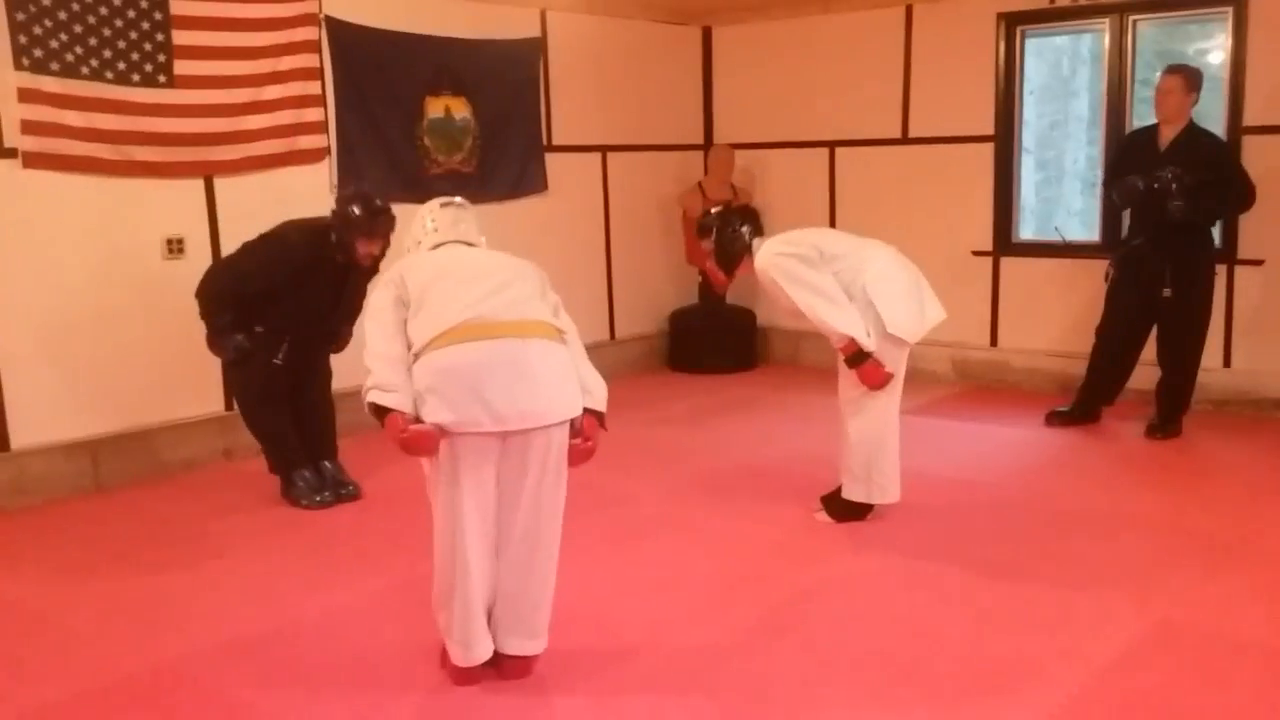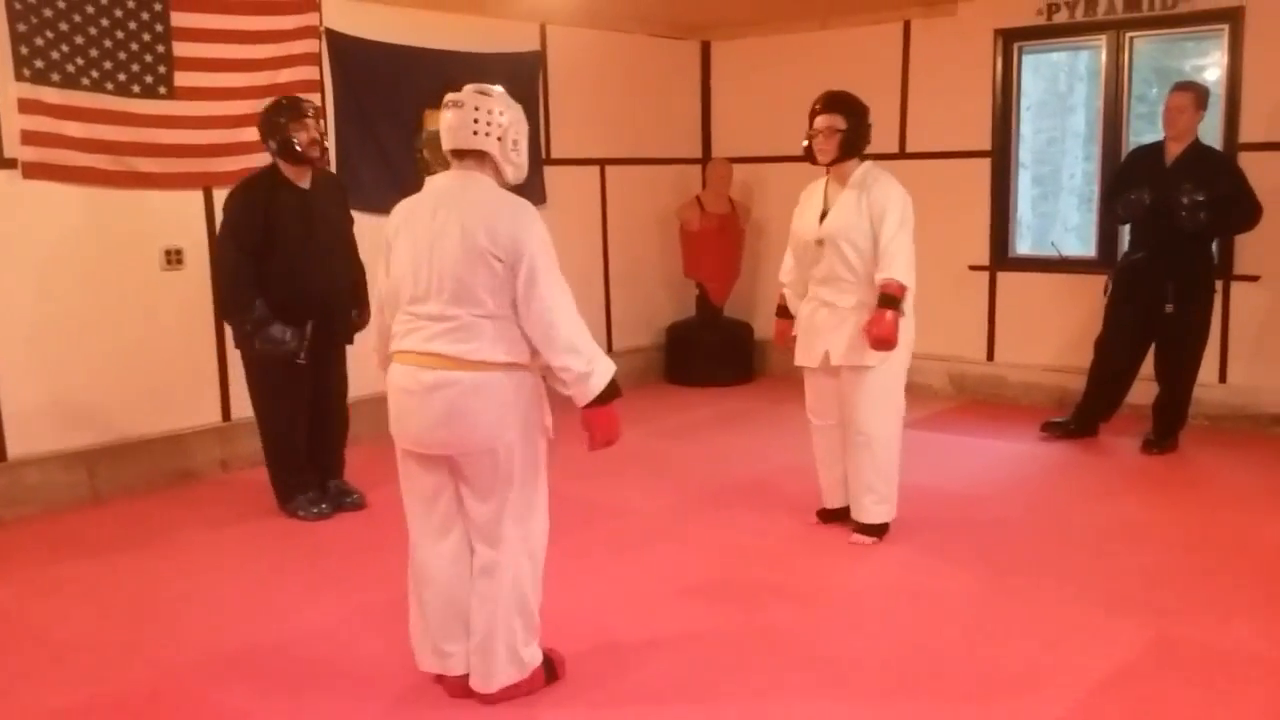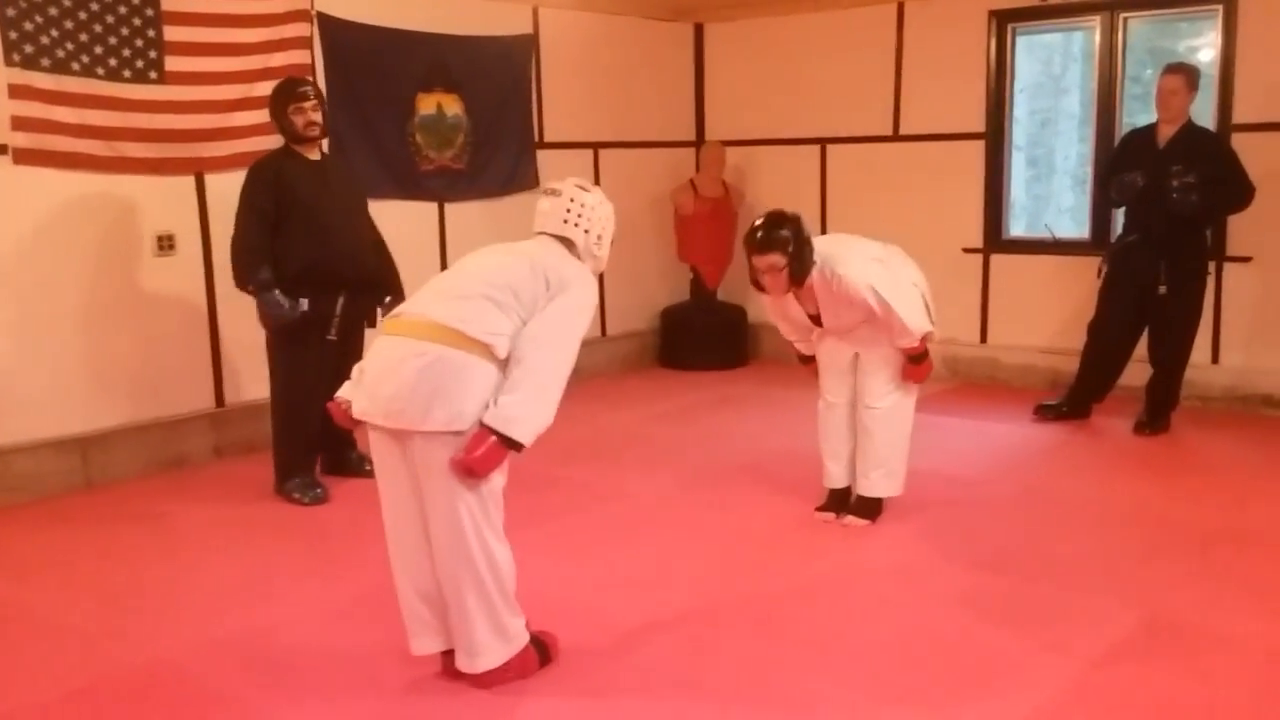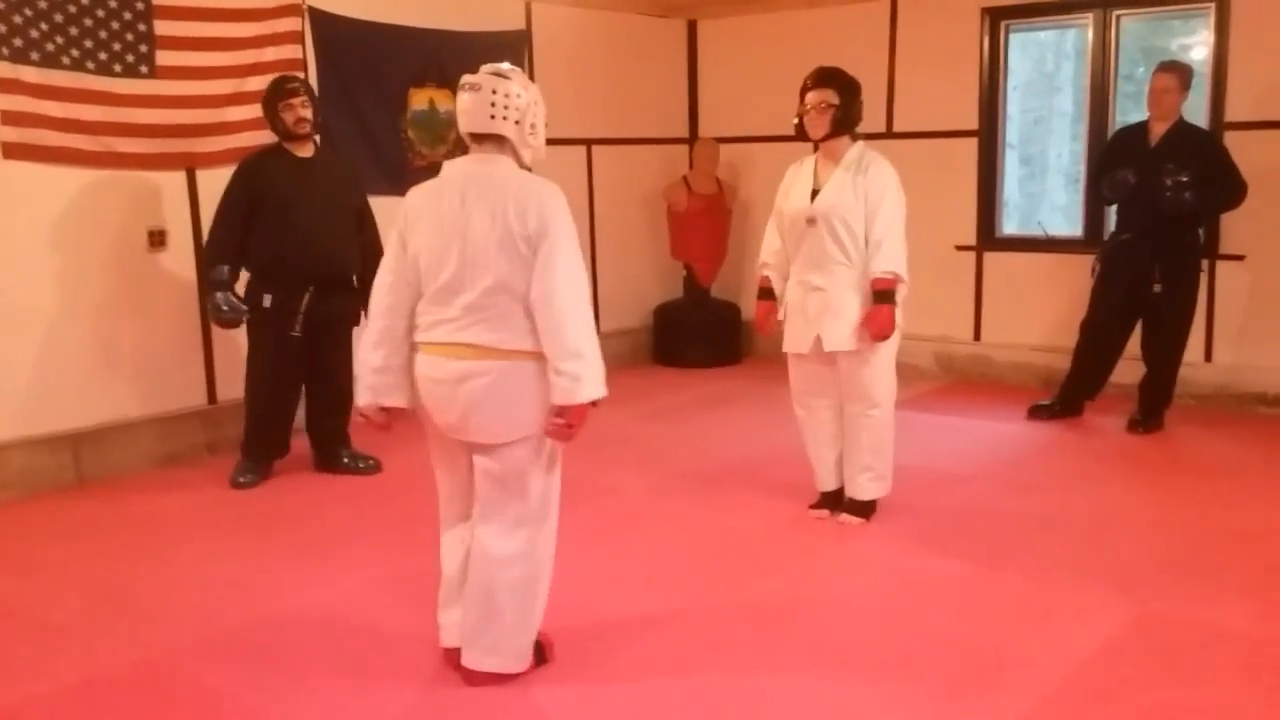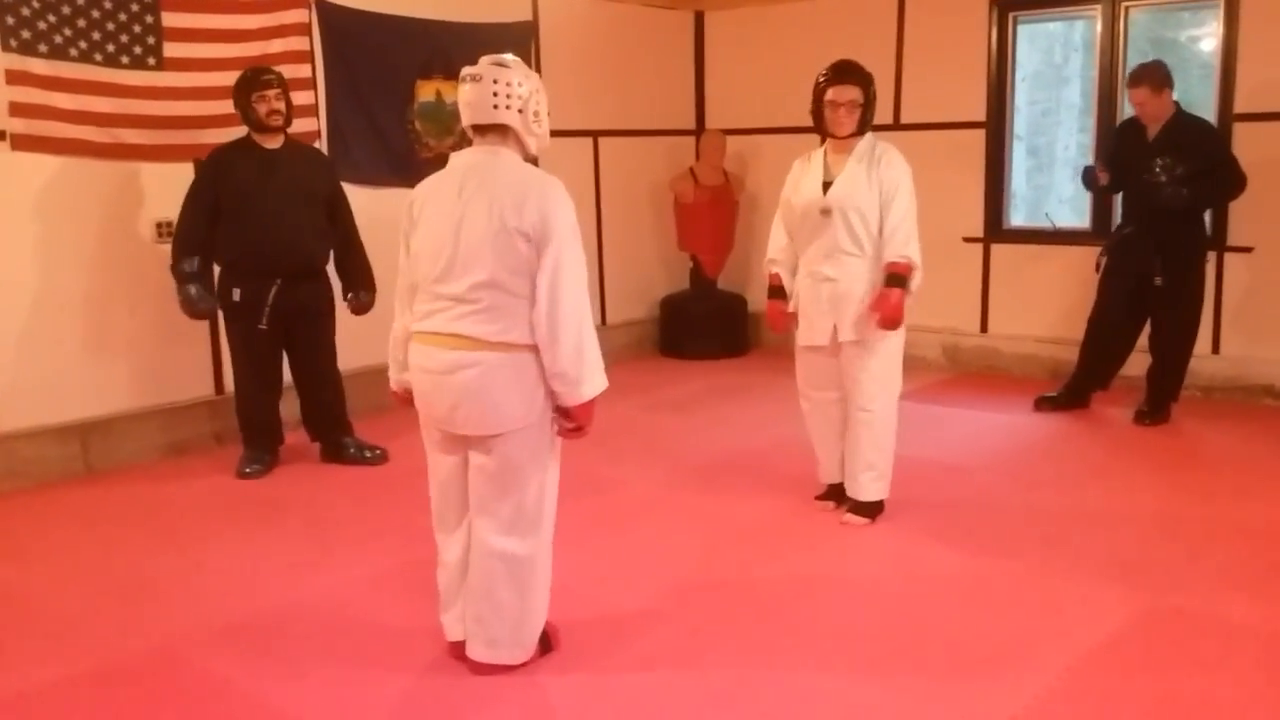
dt=1s
person 1, frame 1
left shoulder: (400, 275)
right shoulder: (520, 267)
left elbow: (385, 346)
right elbow: (567, 337)
left wrist: (396, 413)
right wrist: (588, 412)
left hip: (453, 376)
right hip: (537, 373)
left knee: (463, 519)
right knee: (529, 520)
left ankle: (466, 649)
right ankle: (518, 644)
person 1, frame 2
left shoulder: (407, 214)
right shoulder: (512, 216)
left elbow: (388, 310)
right elbow: (549, 316)
right wrist: (595, 394)
left hip: (415, 391)
right hip: (490, 394)
left knee: (437, 534)
right knee: (505, 535)
left ankle: (449, 660)
right ankle: (505, 666)
person 1, frame 3
left shoulder: (500, 256)
right shoulder: (577, 281)
right elbow: (540, 359)
left wrist: (355, 388)
right wrist: (503, 433)
left hip: (390, 366)
right hip: (449, 377)
left knee: (415, 519)
right knee: (468, 520)
left ankle: (450, 642)
right ankle: (496, 651)
person 1, frame 4
left shoulder: (422, 200)
right shoulder: (538, 198)
left elbow: (391, 302)
right elbow: (559, 300)
left wrist: (381, 387)
right wrist: (575, 389)
left hip: (440, 377)
right hip: (513, 383)
left knee: (462, 514)
right knee: (514, 519)
left ankle: (460, 635)
right ankle: (498, 650)
person 1, frame 5
left shoulder: (429, 191)
right shoulder: (538, 192)
left elbow: (410, 291)
right elbow: (559, 303)
left wrist: (404, 369)
right wrist: (577, 388)
left hip: (435, 368)
right hip: (507, 375)
left knee: (456, 508)
right knee: (512, 513)
left ankle: (464, 625)
right ankle: (503, 639)
person 2, frame 1
left shoulder: (770, 263)
right shoulder: (777, 251)
left elbow: (828, 309)
left wrist: (859, 360)
right wrist: (857, 356)
left hip: (883, 299)
right hip: (884, 291)
left knee: (865, 403)
right knee: (862, 402)
left ankle: (859, 497)
right ankle: (858, 488)
person 2, frame 2
left shoulder: (883, 190)
right shoulder: (811, 195)
left elbow: (896, 257)
right elbow: (796, 262)
left wrist: (889, 310)
right wrist: (785, 312)
left hip: (869, 318)
right hip: (820, 320)
left knee: (871, 421)
right knee: (824, 417)
left ankle: (873, 513)
right ankle: (838, 500)
person 2, frame 3
left shoulder: (850, 273)
right shoulder: (775, 288)
left elbow: (903, 312)
right elbow: (796, 327)
left wrist: (918, 357)
right wrist: (810, 355)
left hip: (891, 308)
right hip: (839, 323)
left knee: (880, 399)
right knee: (834, 398)
left ankle: (871, 494)
right ankle: (839, 489)
person 2, frame 4
left shoulder: (874, 170)
right shoulder: (796, 174)
left elbow: (888, 241)
right elbow: (777, 240)
left wrist: (884, 301)
right wrist: (767, 294)
left hip: (857, 304)
right hip: (805, 305)
left knee: (866, 401)
right knee: (813, 401)
left ankle: (864, 493)
right ankle: (831, 486)
person 2, frame 5
left shoulder: (886, 161)
right shoulder: (803, 167)
left elbow: (900, 230)
right elbow: (784, 235)
left wrist: (897, 287)
right wrist: (777, 292)
left hip: (868, 297)
right hip: (815, 297)
left knee: (868, 396)
right knee: (819, 393)
left ankle: (867, 492)
right ankle: (836, 480)
person 3, frame 1
left shoulder: (366, 257)
right shoulder: (291, 249)
right elbow: (216, 284)
left wrist: (341, 326)
right wrist: (224, 333)
right hip: (255, 331)
left knee: (314, 390)
right knee: (264, 395)
left ankle: (325, 465)
right ankle: (297, 473)
person 3, frame 2
left shoulder: (331, 188)
right shoulder: (252, 196)
left elbow: (346, 252)
right elbow: (231, 267)
left wrist: (359, 302)
right wrist: (257, 322)
left hip: (327, 323)
right hip: (276, 328)
left knee: (331, 406)
right knee: (283, 413)
left ankle: (327, 481)
right ankle: (296, 490)
person 3, frame 3
left shoulder: (338, 172)
right shoulder: (269, 171)
left elbow: (366, 234)
right elbow: (249, 238)
left wrist: (388, 287)
right wrist: (266, 289)
left hip: (349, 299)
right hip: (300, 302)
left knee: (342, 383)
right knee: (299, 388)
left ankle: (339, 454)
right ankle: (295, 472)
person 3, frame 4
left shoulder: (339, 170)
right shoulder: (256, 169)
left elbow: (366, 235)
right elbow: (226, 232)
left wrist: (373, 290)
right wrist: (221, 286)
left hip: (335, 297)
right hip: (276, 298)
left knee: (333, 381)
right knee: (271, 382)
left ankle: (333, 449)
right ankle: (258, 456)
person 3, frame 5
left shoulder: (313, 161)
right shoulder: (222, 163)
left elbow: (342, 225)
right elbow: (193, 224)
left wrist: (358, 280)
right wrist: (192, 279)
left hip: (309, 288)
right hip: (248, 291)
left knee: (321, 371)
right knee: (255, 376)
left ankle: (338, 440)
right ankle: (260, 447)
person 4, frame 1
left shoulder: (1209, 147)
right shoulder: (1135, 142)
left elbow: (1242, 195)
right elbow: (1112, 184)
left wrist: (1195, 207)
right wrist: (1124, 191)
left hip: (1186, 259)
right hip: (1138, 253)
left knee: (1179, 342)
right knee: (1114, 332)
left ankle: (1169, 416)
right ankle: (1087, 405)
person 4, frame 2
left shoulder: (1217, 165)
right shoulder: (1139, 158)
left elbow: (1248, 212)
right elbow: (1109, 203)
left wrist: (1206, 220)
right wrist: (1126, 206)
left hip: (1187, 275)
right hip: (1138, 269)
left knee: (1177, 358)
right knee: (1113, 347)
left ankle: (1165, 431)
right ankle: (1086, 418)
person 4, frame 3
left shoulder: (1209, 146)
right shoulder: (1133, 141)
left elbow: (1241, 192)
right elbow: (1106, 185)
left wrist: (1198, 201)
right wrist: (1118, 190)
left hip: (1181, 256)
right hip: (1133, 250)
left knee: (1170, 340)
right knee: (1107, 329)
left ankle: (1158, 412)
right ankle: (1078, 400)
person 4, frame 4
left shoulder: (1201, 144)
right shoulder: (1124, 139)
left elbow: (1234, 190)
right elbow: (1099, 182)
left wrist: (1192, 199)
right wrist: (1110, 186)
left hip: (1174, 255)
right hip: (1125, 248)
left knee: (1164, 337)
right knee: (1099, 326)
left ankle: (1151, 410)
right ankle: (1070, 399)
person 4, frame 5
left shoulder: (1200, 134)
right shoulder: (1127, 132)
left elbow: (1232, 181)
left wrist: (1188, 195)
right wrist: (1102, 179)
left hip: (1179, 246)
right hip: (1132, 240)
left knee: (1172, 327)
right knee: (1108, 318)
left ankle: (1158, 401)
right ankle: (1078, 390)
